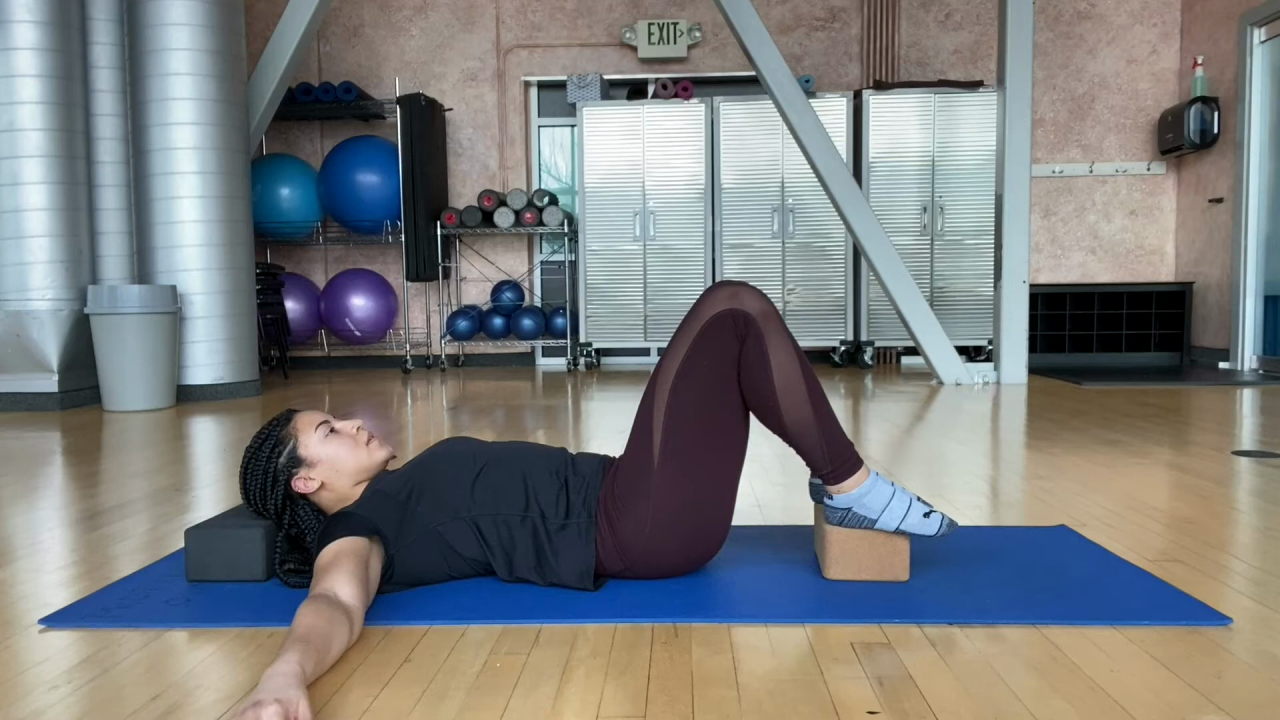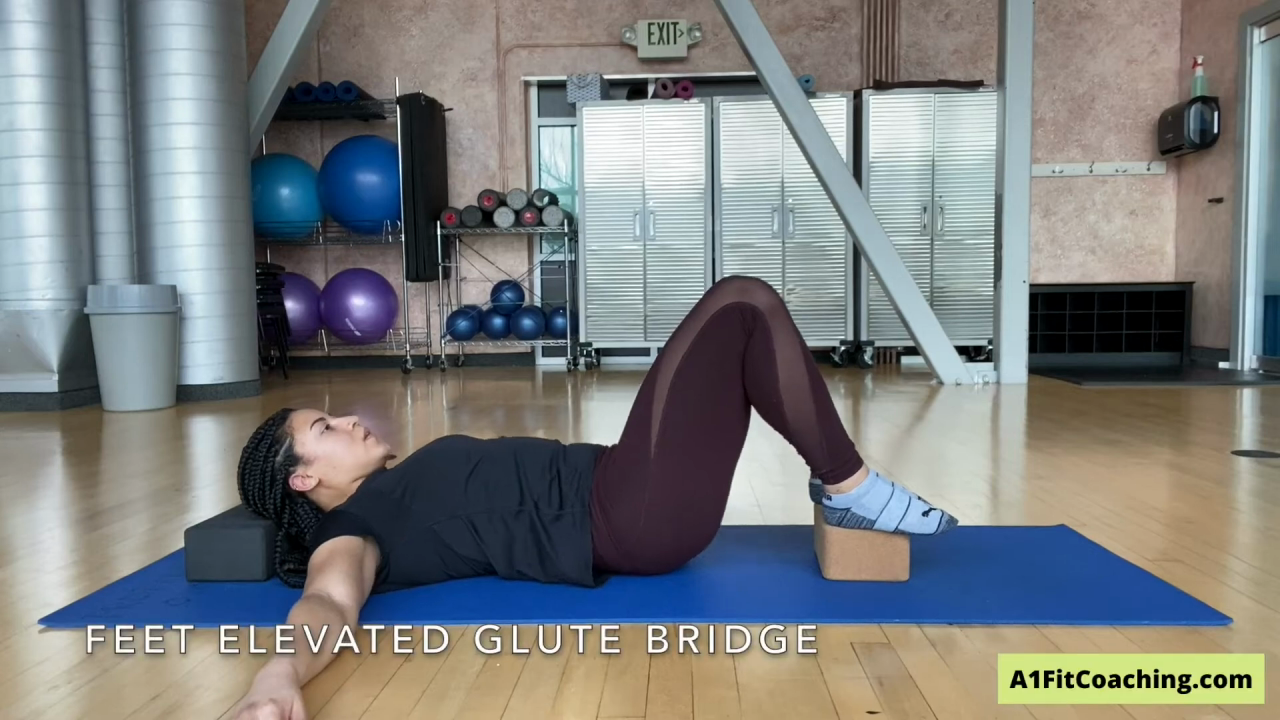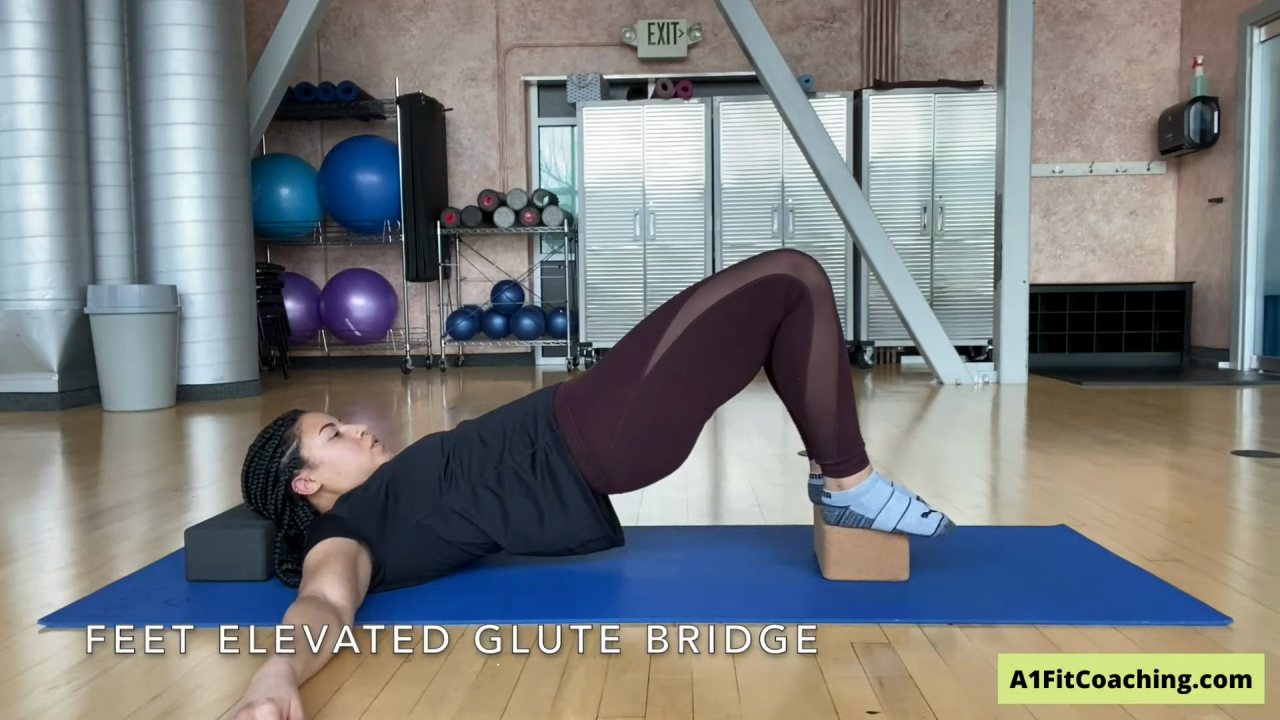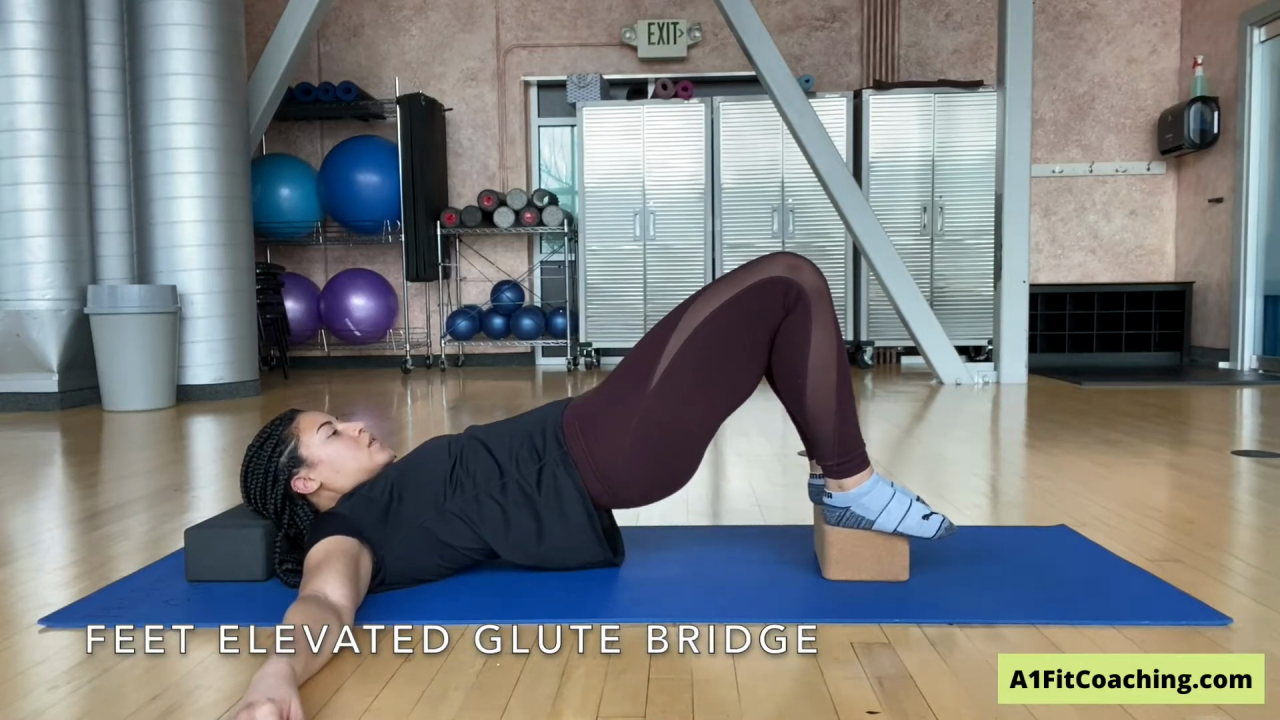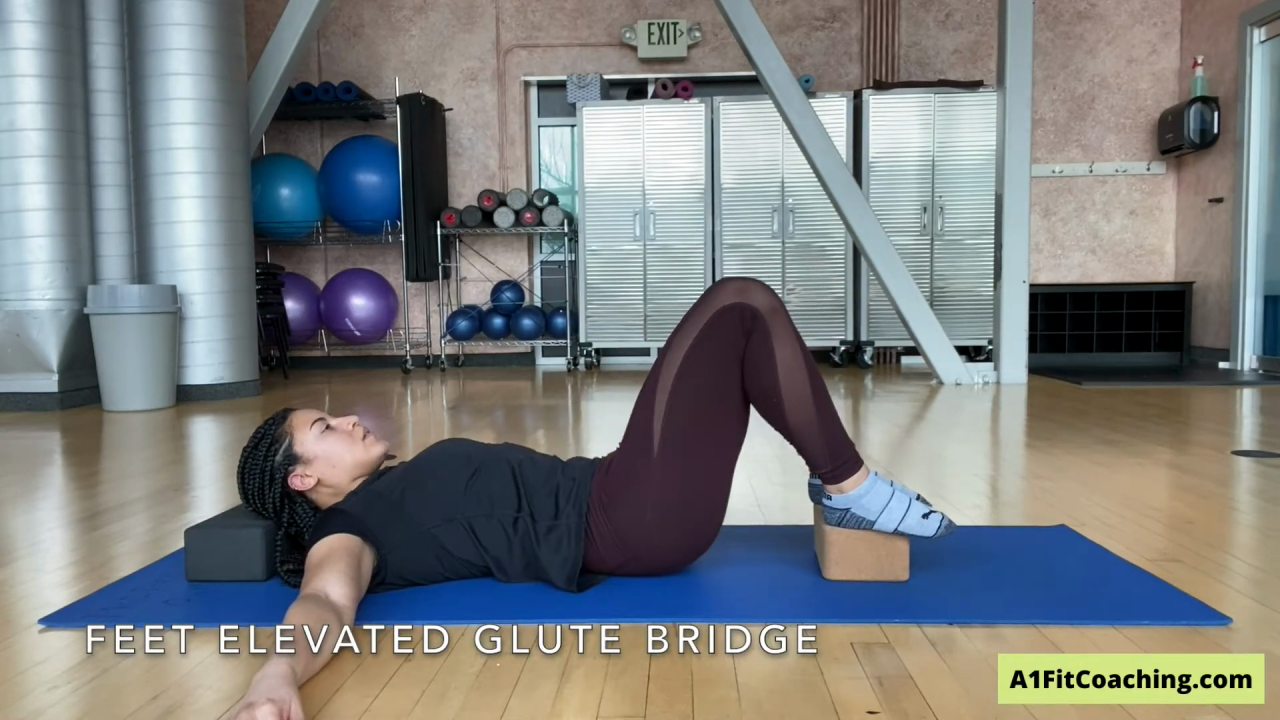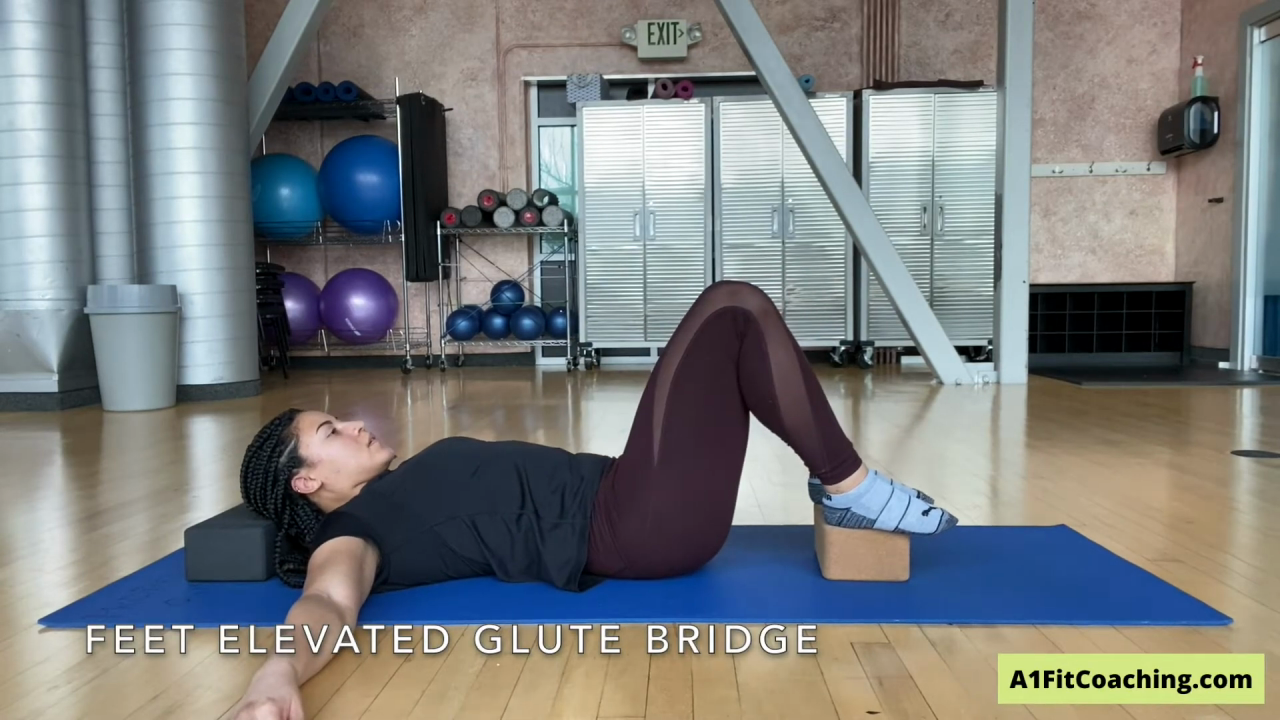
dt=0.7s
person 1, frame 1
left shoulder: (392, 501)
right shoulder: (355, 535)
right elbow: (335, 602)
left hip: (619, 498)
right hip: (648, 525)
left knee: (732, 316)
right knee: (734, 311)
left ankle: (845, 490)
right ankle: (852, 489)
person 1, frame 2
left shoulder: (385, 499)
right shoulder: (351, 534)
right elbow: (328, 603)
left hip: (611, 487)
right hip: (643, 515)
left knee: (741, 312)
right knee: (744, 306)
left ankle: (845, 489)
right ankle: (851, 490)
person 1, frame 3
left shoulder: (375, 508)
right shoulder: (345, 536)
right elbow: (325, 602)
left hip: (590, 436)
right hip: (606, 431)
left knee: (784, 288)
right knee: (791, 280)
left ankle: (841, 481)
right ankle: (850, 486)
person 1, frame 4
left shoulder: (376, 505)
right shoulder: (344, 536)
right elbow: (325, 602)
left hip: (595, 450)
right hip: (610, 449)
left knee: (783, 292)
right knee: (787, 283)
left ankle: (841, 480)
right ankle: (851, 487)
person 1, frame 5
left shoulder: (388, 497)
right shoulder: (347, 534)
right elbow: (326, 603)
left hip: (609, 502)
right hip: (642, 520)
left knee: (740, 313)
right knee: (740, 305)
left ankle: (846, 490)
right ankle: (852, 490)
person 1, frame 6
left shoulder: (390, 499)
right shoulder: (352, 535)
right elbow: (328, 603)
left hip: (613, 494)
right hip: (645, 524)
left knee: (736, 318)
right knee: (733, 311)
left ankle: (847, 490)
right ankle: (850, 490)
